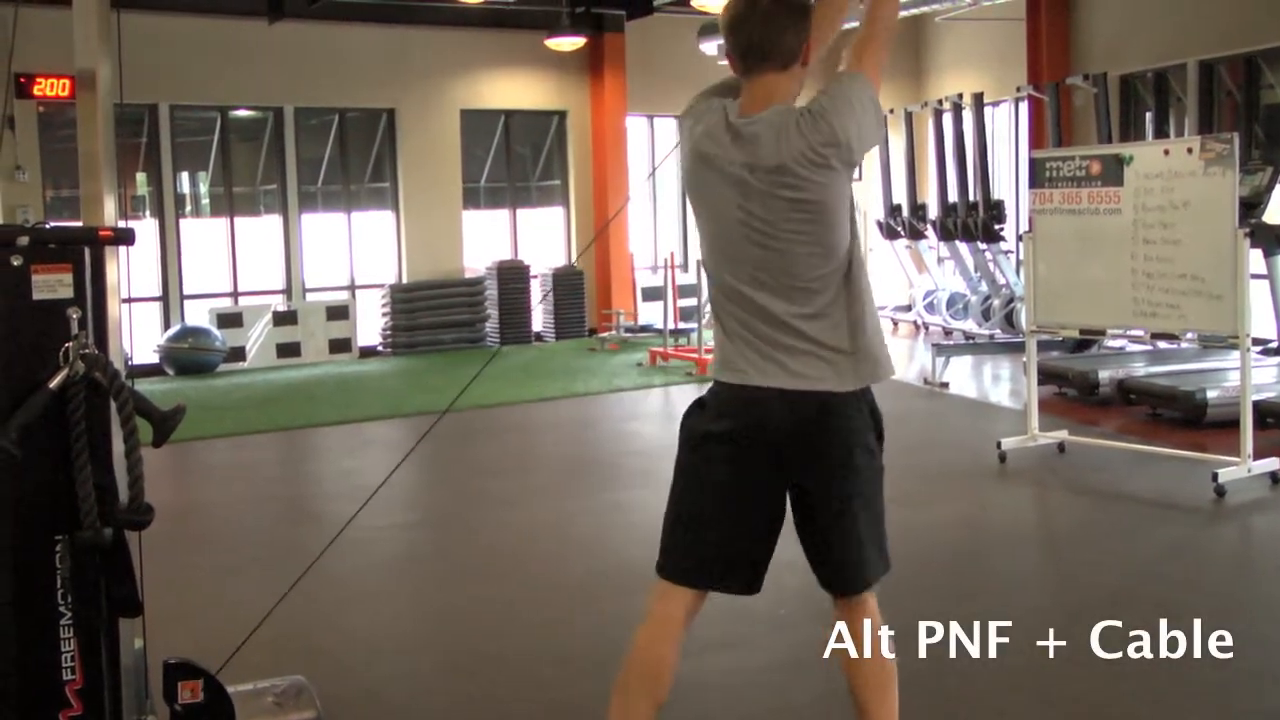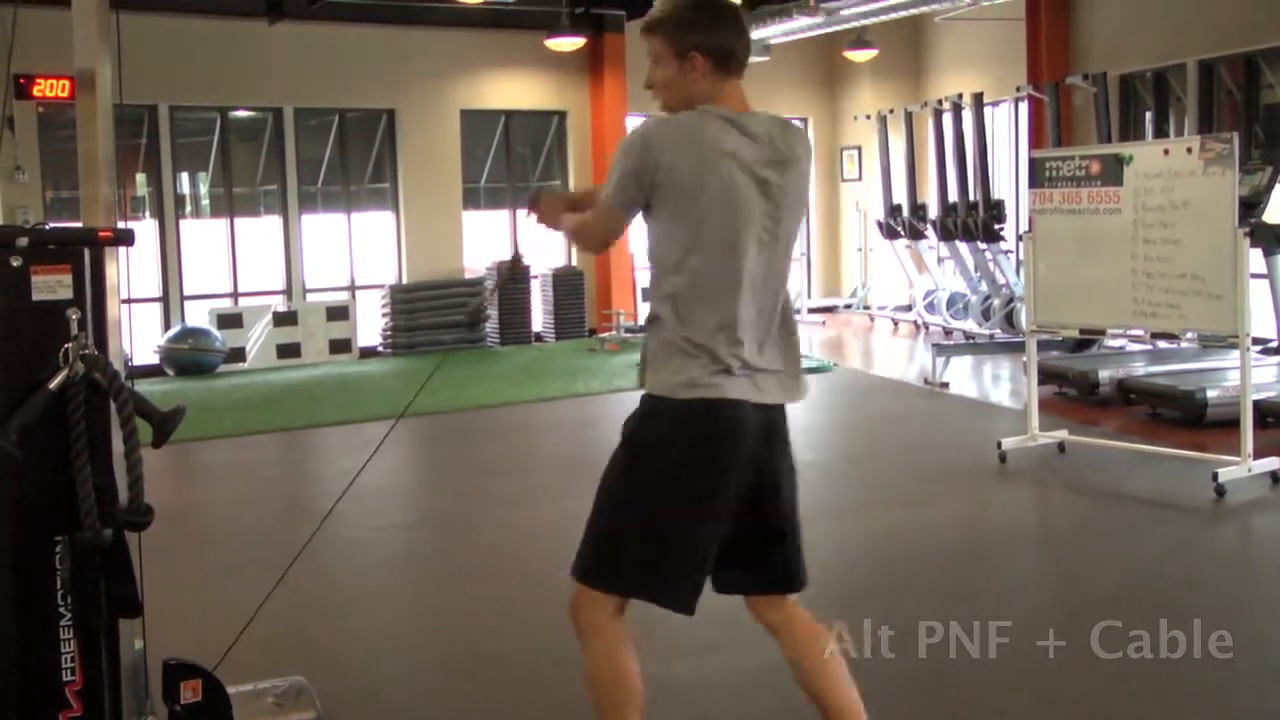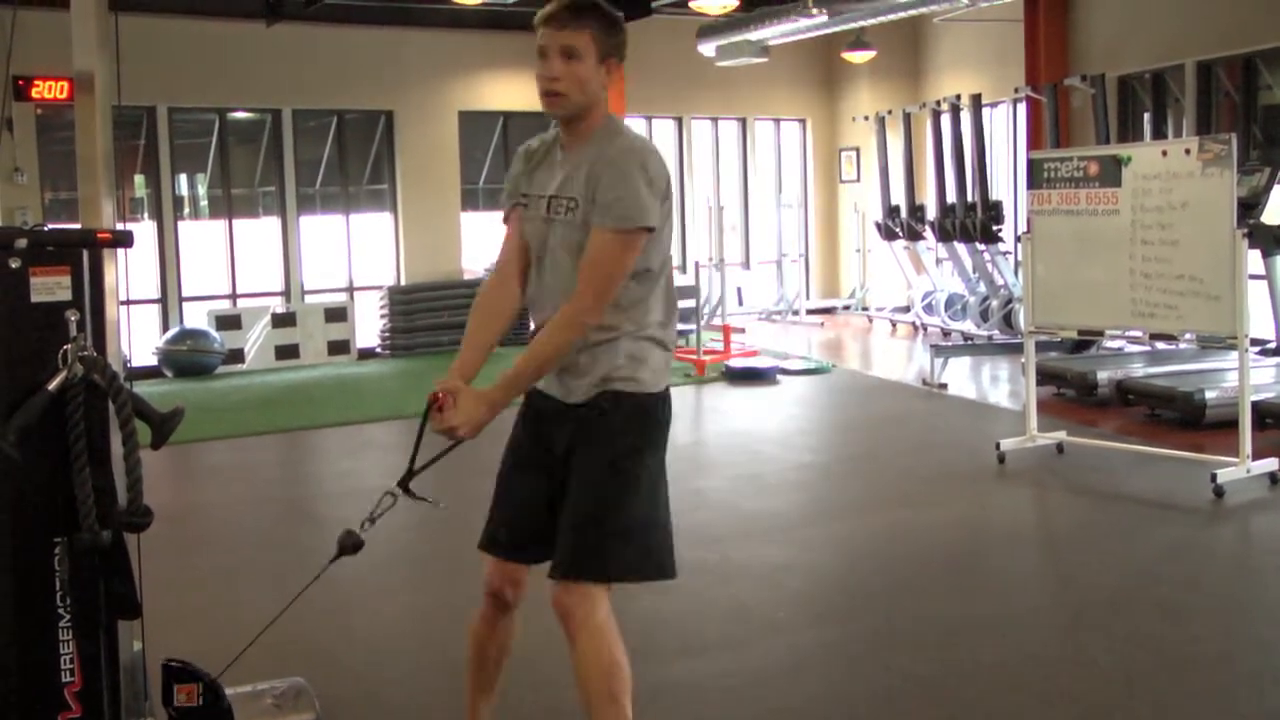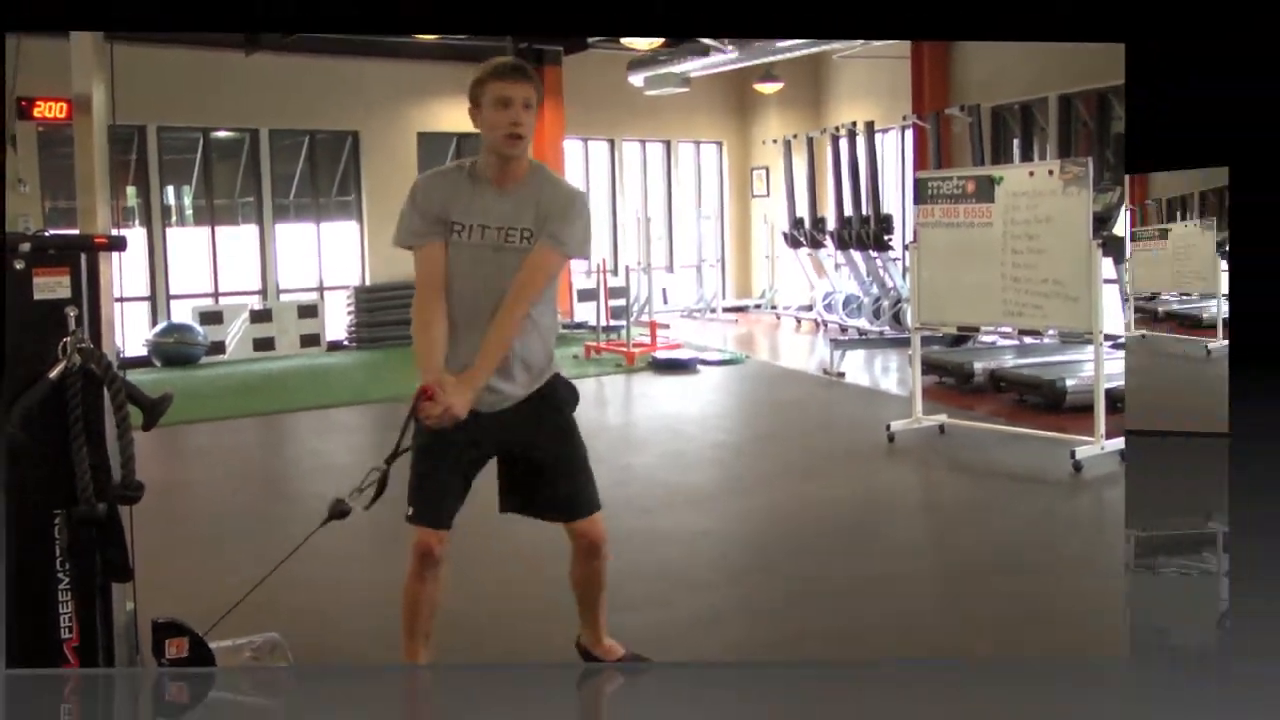
dt=0.4s
person 1, frame 1
left shoulder: (701, 128)
right shoulder: (824, 133)
left elbow: (764, 79)
left hip: (739, 402)
right hip: (835, 403)
left knee: (674, 599)
right knee: (858, 602)
person 1, frame 2
left shoulder: (661, 142)
right shoulder: (794, 149)
left elbow: (596, 236)
left wrist: (561, 216)
right wrist: (584, 204)
left hip: (688, 408)
right hip: (762, 409)
left knee: (595, 603)
right knee: (780, 609)
person 1, frame 3
left shoulder: (631, 163)
right shoulder: (530, 160)
left elbow: (587, 306)
right elbow: (508, 278)
left wrist: (492, 398)
right wrist: (459, 376)
left hip: (622, 400)
right hip: (553, 398)
left knee: (579, 594)
right knee: (500, 583)
person 1, frame 4
left shoulder: (562, 202)
right shoulder: (433, 192)
left elbow: (520, 301)
right elbow: (430, 295)
left wrist: (471, 383)
right wrist: (433, 377)
left hip: (533, 391)
right hip: (454, 393)
left knee: (590, 535)
right knee: (427, 546)
left ankle: (595, 641)
right ankle: (413, 673)
